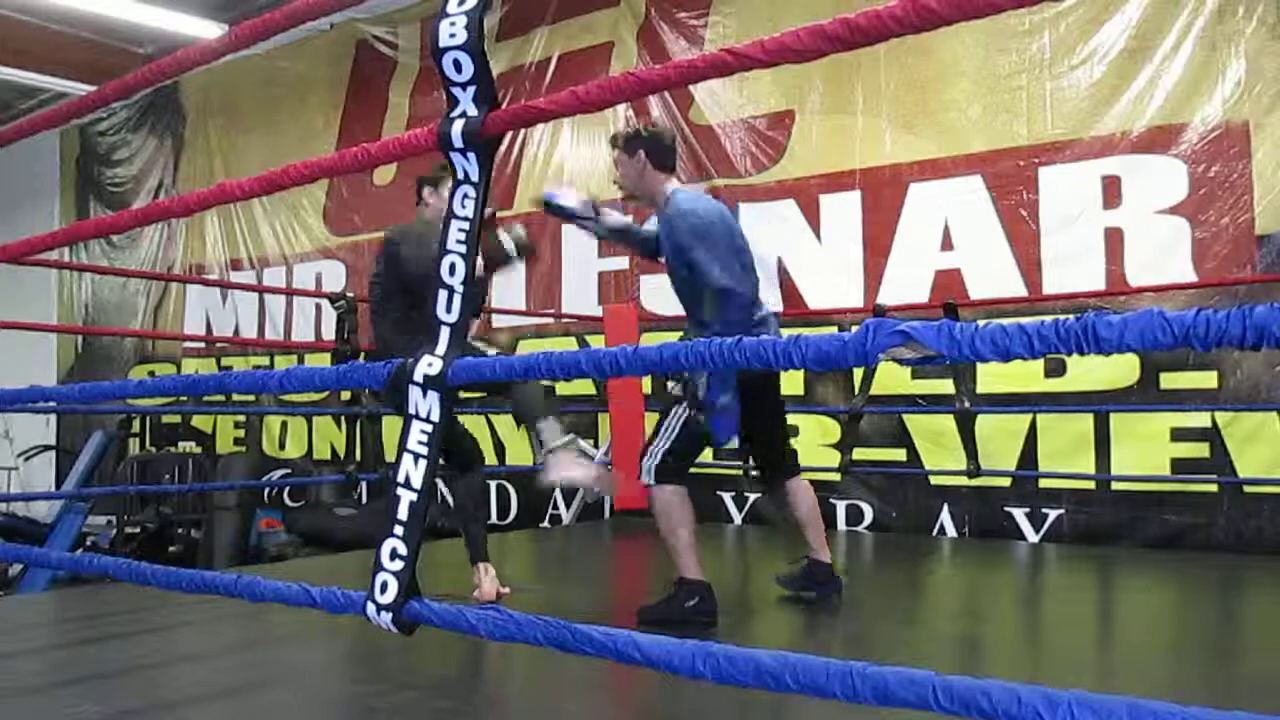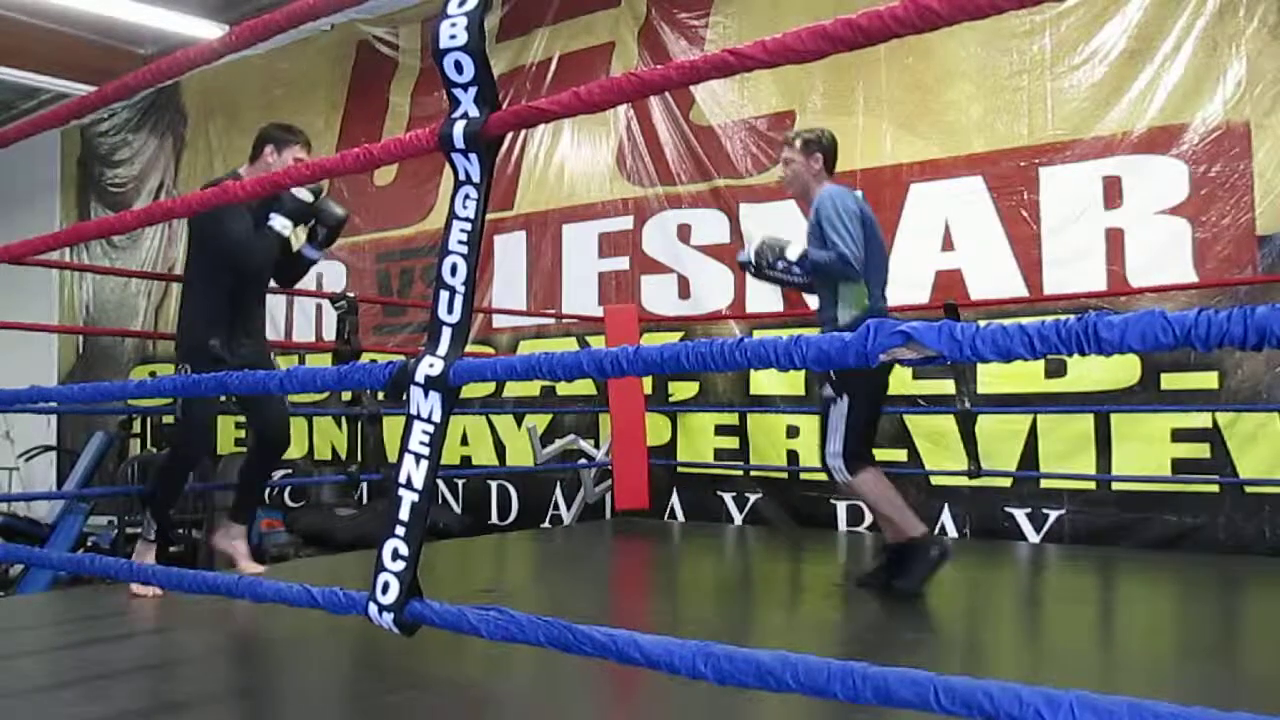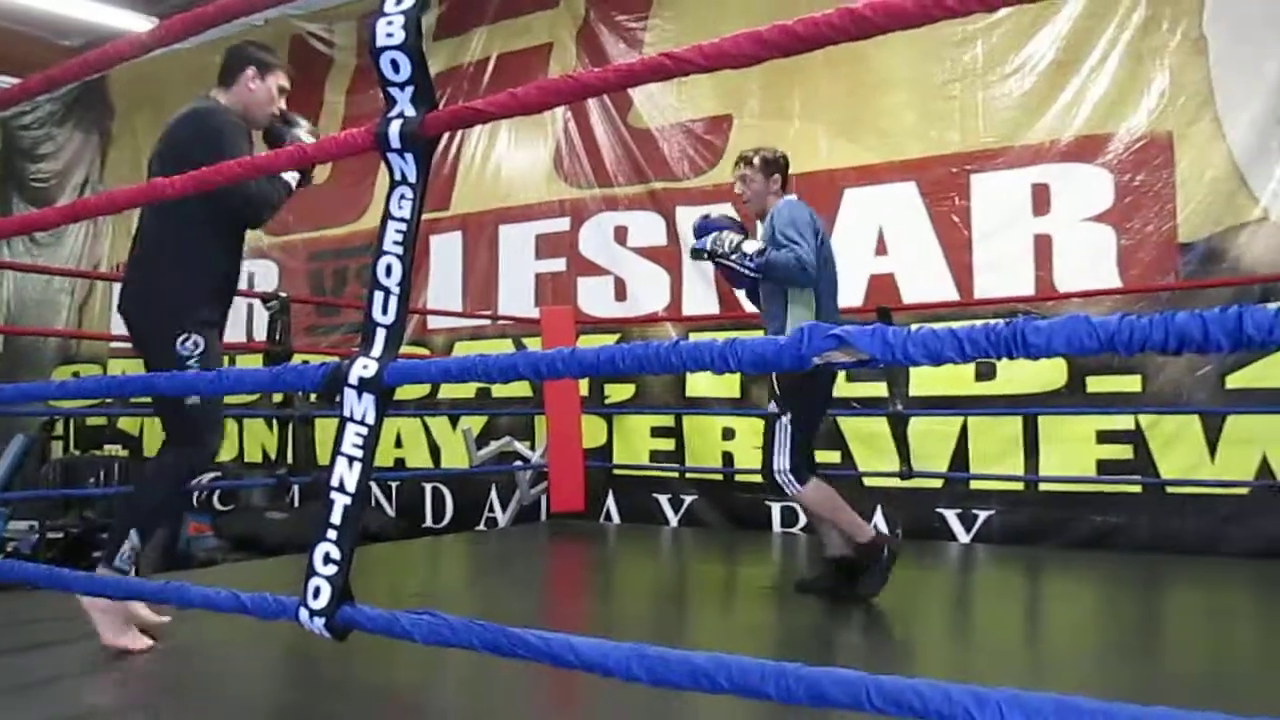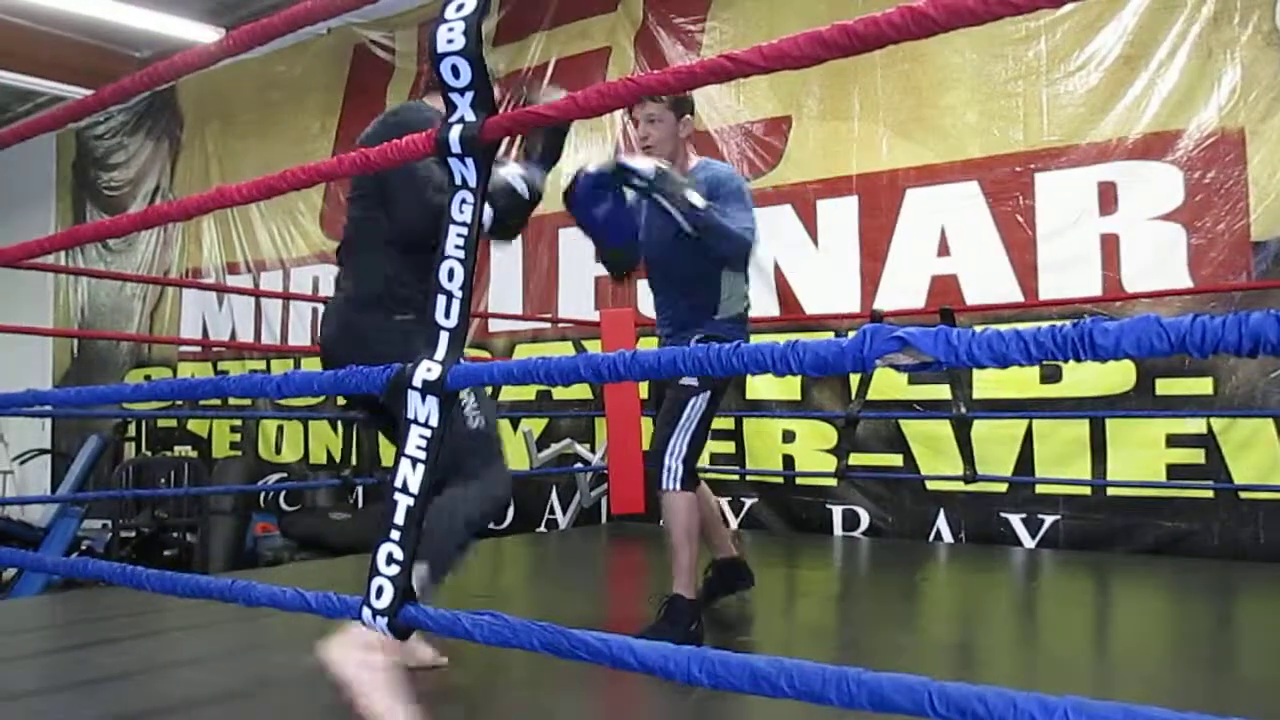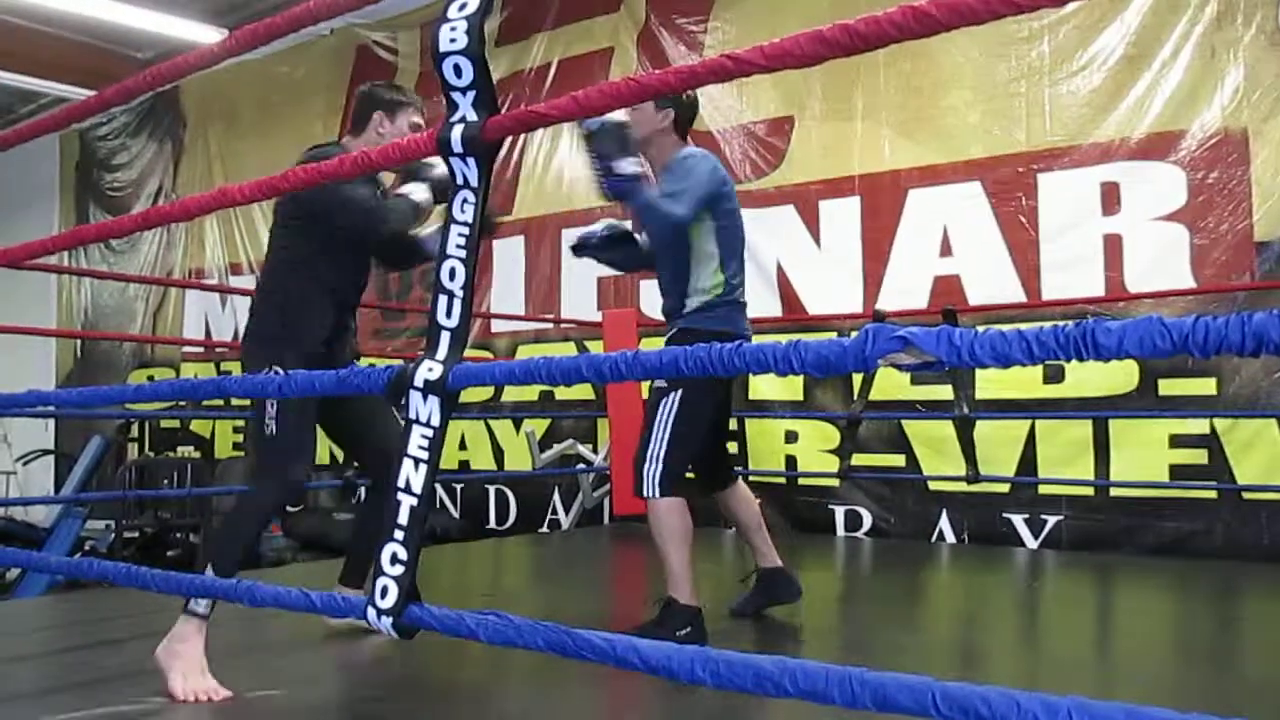
dt=1s
person 1, frame 1
left shoulder: (428, 241)
right shoulder: (415, 235)
left elbow: (462, 311)
right elbow: (436, 285)
left wrist: (484, 260)
right wrist: (493, 254)
left hip: (402, 372)
right hip: (419, 360)
left knee: (465, 459)
left ankle: (483, 572)
right ankle: (557, 454)
person 1, frame 2
left shoulder: (269, 206)
right shoulder: (220, 198)
left elbow: (284, 276)
right elbow: (248, 260)
left wrist: (317, 242)
right wrist: (285, 214)
left hip: (250, 341)
right hip: (206, 342)
left knee: (274, 435)
right knee: (190, 446)
left ankle: (234, 531)
right ankle: (147, 546)
person 1, frame 3
left shoulder: (200, 127)
right shoulder: (216, 126)
left elbow: (226, 212)
right elbow: (251, 206)
left wrist: (282, 163)
right wrist: (289, 165)
left hip: (174, 307)
right hip: (179, 310)
left knee: (190, 439)
right knee: (195, 442)
left ankle: (121, 582)
right ankle: (108, 585)
person 1, frame 4
right shoulder: (413, 121)
left elbow: (498, 220)
right elbow: (422, 217)
left wrist: (539, 156)
right wrist: (497, 189)
left hip: (360, 338)
right hip: (393, 332)
left knee: (438, 473)
right knee: (483, 478)
left ankle: (391, 633)
right ankle: (369, 634)
person 1, frame 5
left shoulder: (366, 186)
right shoulder: (324, 166)
left elbow: (402, 251)
right elbow: (384, 222)
right wrist: (425, 183)
left hip: (329, 353)
right hip: (284, 351)
left knee: (393, 462)
right knee: (280, 484)
left ankle: (350, 598)
right ankle: (185, 636)
person 2, frame 1
left shoulder: (685, 214)
right shoulder: (687, 207)
left elbow: (730, 289)
right elbow: (661, 244)
left wrist: (719, 370)
right wrist: (602, 221)
left knee: (660, 467)
right knee: (777, 464)
left ankle: (693, 591)
right ankle: (822, 567)
person 2, frame 2
left shoulder: (833, 201)
right shoulder: (836, 203)
left elbow: (847, 265)
left wrist: (793, 254)
right wrist: (780, 266)
left knee: (842, 457)
right knee: (854, 455)
left ankle: (921, 541)
right ankle: (897, 554)
person 2, frame 3
left shoulder: (790, 213)
right shoulder: (780, 222)
left elbow: (802, 269)
left wrist: (745, 248)
right wrist: (736, 266)
left knee: (785, 469)
right knee: (792, 466)
left ankle: (871, 543)
right ankle: (841, 562)
person 2, frame 4
left shoulder: (719, 179)
right shoulder: (644, 190)
left elbow: (735, 249)
right elbow: (621, 263)
left wrist: (675, 192)
right wrist: (597, 213)
left hip: (714, 340)
right hip: (674, 343)
left knee: (669, 462)
right knee: (676, 468)
left ankle: (683, 612)
right ankle: (729, 563)
person 2, frame 5
left shoulder: (696, 166)
right shoulder: (659, 177)
left elbow: (663, 225)
right elbow: (650, 253)
left wrist: (619, 163)
right wrist: (612, 238)
left hip: (705, 335)
right hip: (704, 337)
left knee: (657, 470)
right knee: (714, 468)
left ankle: (683, 615)
right ankle: (774, 575)
